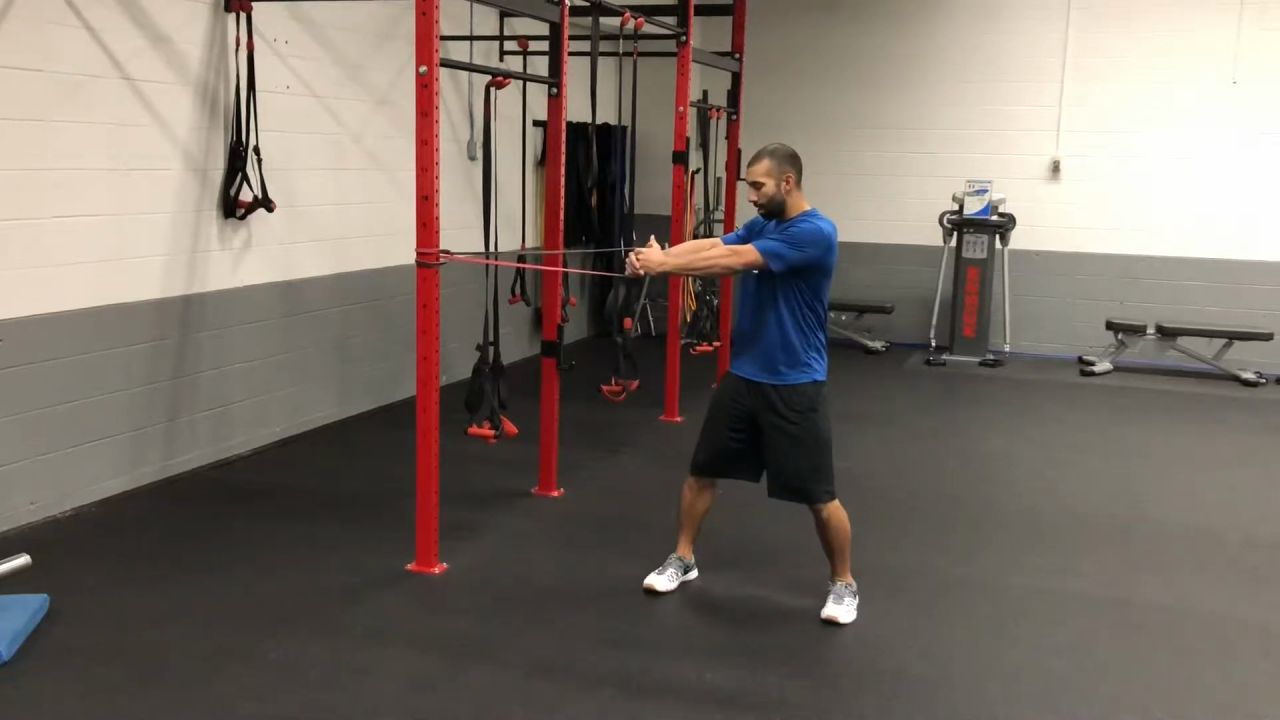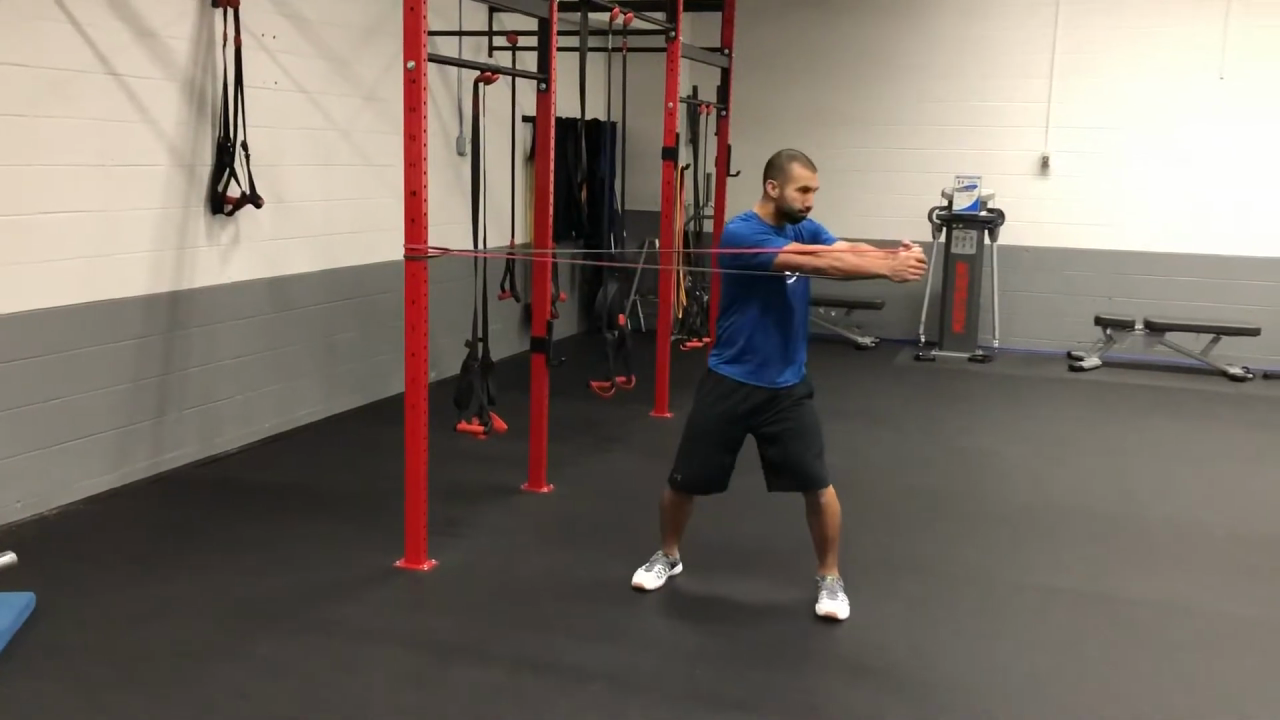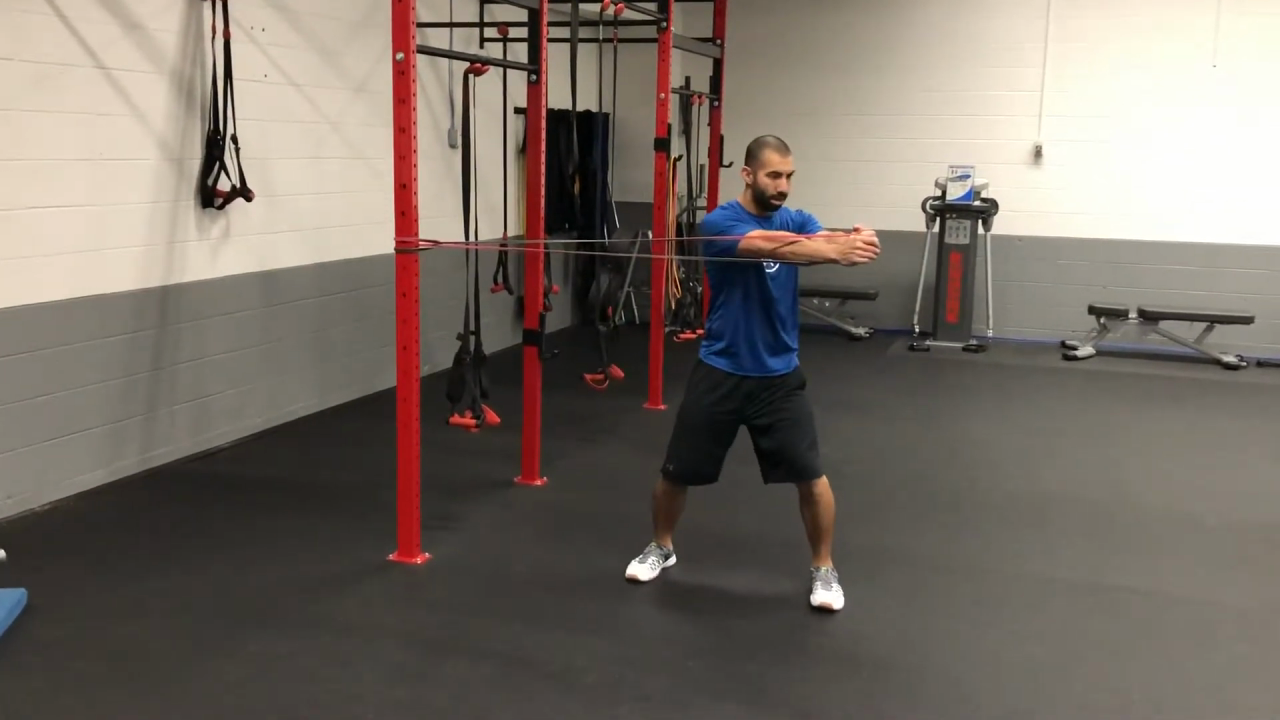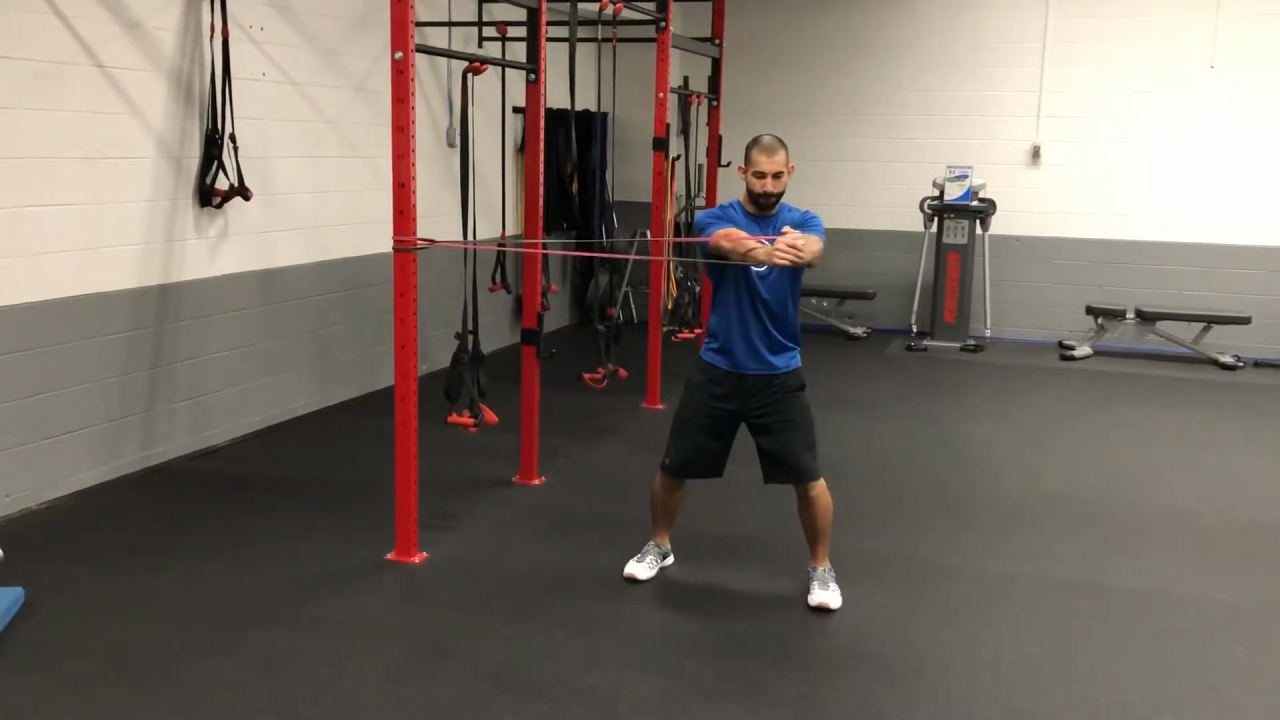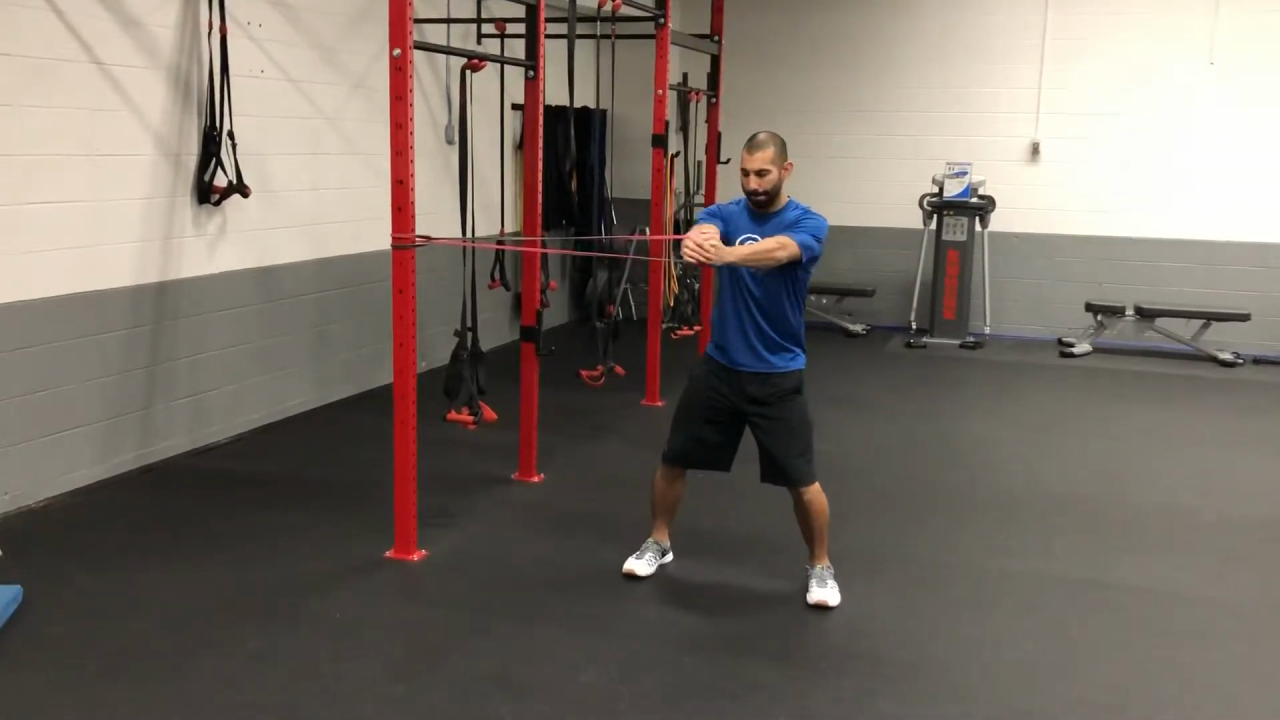
dt=1s
person 1, frame 1
left shoulder: (815, 233)
right shoulder: (761, 225)
left elbow: (735, 259)
right elbow: (710, 245)
left wrist: (663, 264)
right wrist: (658, 254)
left hip: (794, 386)
right hip: (742, 376)
left knee: (819, 497)
right knee: (702, 472)
left ankle: (843, 583)
right ankle: (682, 559)
person 1, frame 2
left shoulder: (805, 229)
right shoulder: (741, 234)
left elbow: (846, 250)
right elbow: (814, 263)
left wrist: (894, 255)
right wrist: (887, 269)
left hip: (787, 386)
right hip: (730, 382)
left knee: (818, 486)
right knee: (685, 482)
left ankle: (830, 578)
right ankle: (668, 555)
person 1, frame 3
left shoulder: (796, 219)
right shoulder: (721, 223)
left elbow: (820, 241)
right elbow: (773, 248)
left wrist: (852, 241)
right wrist: (838, 252)
left hip: (779, 375)
right hip: (721, 372)
left knee: (811, 477)
right knee: (677, 473)
left ankle: (823, 569)
right ankle: (661, 547)
person 1, frame 4
left shoulder: (803, 220)
right shoulder: (714, 219)
left elbow: (813, 248)
right elbow: (733, 244)
left wrist: (799, 249)
right wrist: (768, 251)
left hip: (779, 374)
right hip: (718, 369)
left knee: (808, 479)
right knee: (673, 468)
left ankle: (820, 568)
right ankle: (659, 546)
person 1, frame 5
left shoulder: (808, 224)
right shoulder: (723, 213)
left elbow: (775, 252)
right elbow: (703, 232)
left wrist: (722, 254)
right wrist: (697, 242)
left hip: (778, 375)
right hip: (719, 366)
left knee: (801, 481)
right knee: (674, 459)
left ankle: (820, 566)
right ankle: (658, 542)
